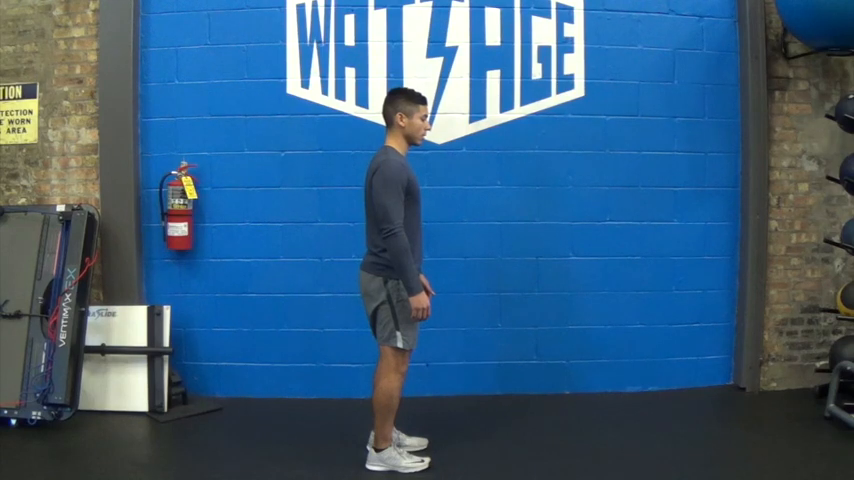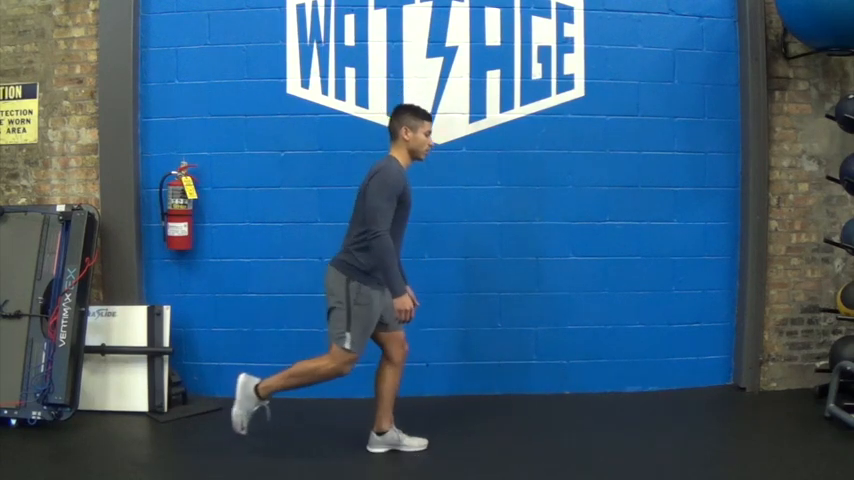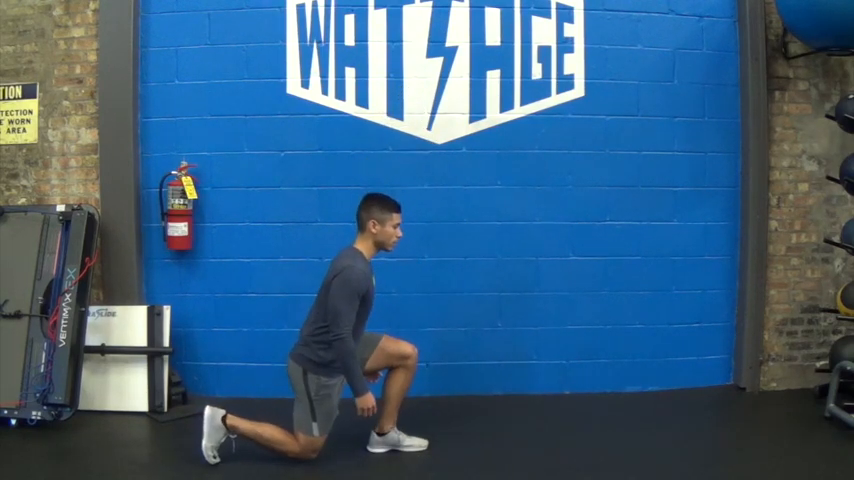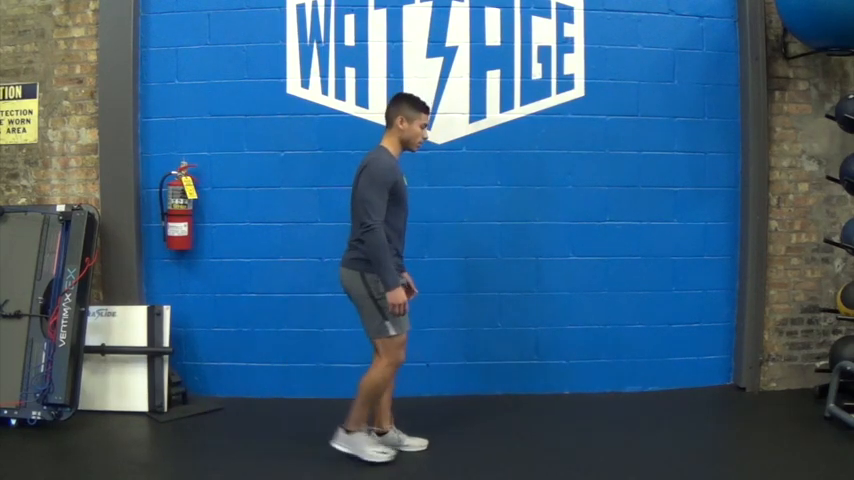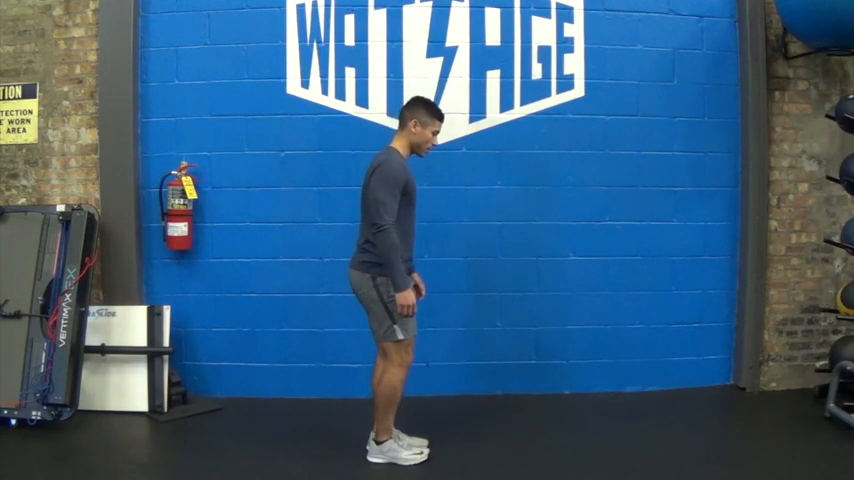
dt=1s
person 1, frame 1
left shoulder: (393, 163)
right shoulder: (390, 167)
right elbow: (392, 233)
left wrist: (416, 275)
right wrist: (412, 288)
left hip: (392, 276)
right hip: (389, 281)
left knee: (392, 360)
right knee: (395, 364)
left ankle: (384, 434)
right ankle: (381, 451)
person 1, frame 2
left shoulder: (394, 174)
right shoulder: (389, 174)
right elbow: (378, 236)
left wrist: (401, 285)
right wrist: (399, 291)
left hip: (372, 280)
right hip: (356, 280)
left knee: (396, 350)
right knee: (338, 362)
left ankle: (384, 432)
right ankle: (257, 391)
person 1, frame 3
left shoulder: (356, 261)
right shoulder: (352, 272)
right elbow: (340, 336)
left wrist: (363, 364)
right wrist: (360, 391)
left hip: (333, 352)
right hip: (319, 364)
left knee: (407, 355)
right knee: (306, 449)
left ankle: (385, 433)
right ankle: (225, 422)
person 1, frame 4
left shoulder: (388, 164)
right shoulder: (379, 165)
right elbow: (370, 229)
left wrist: (400, 272)
right wrist: (391, 284)
left hip: (379, 271)
right hip: (368, 273)
left knee: (389, 352)
right knee: (391, 354)
left ankle: (384, 431)
right ankle: (351, 432)
person 1, frame 5
left shoulder: (394, 164)
right shoulder: (390, 166)
right elbow: (382, 230)
left wrist: (409, 273)
right wrist: (400, 285)
left hip: (383, 273)
right hip: (378, 276)
left knee: (391, 356)
right knee: (401, 357)
left ankle: (383, 432)
right ankle: (381, 439)
